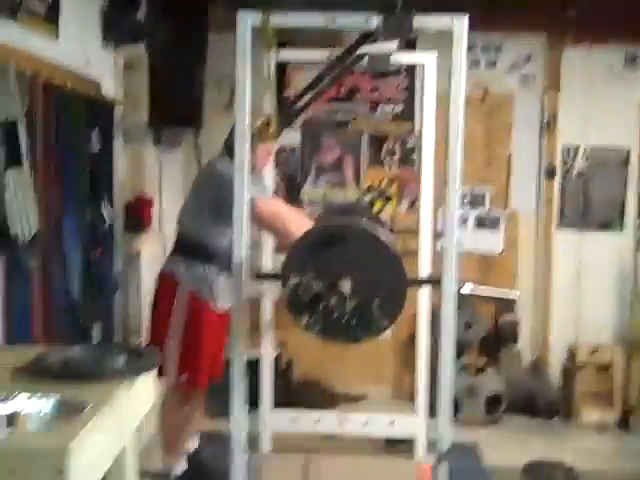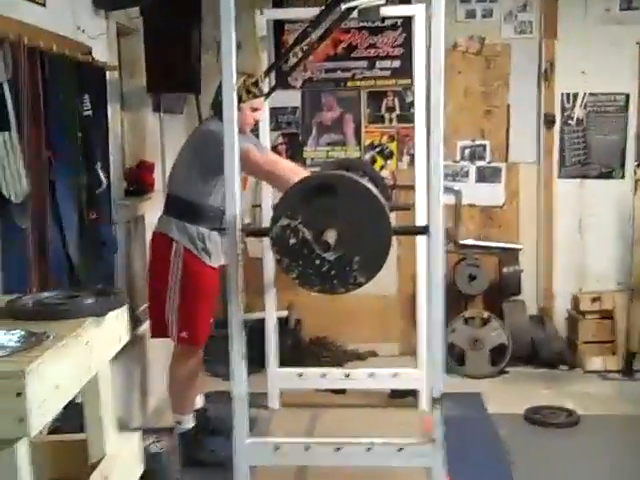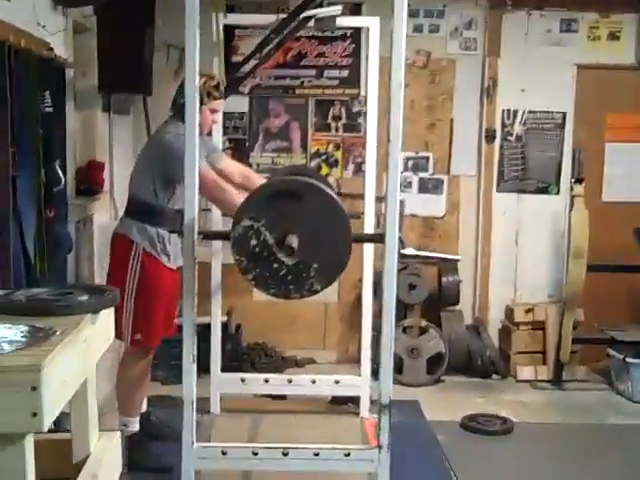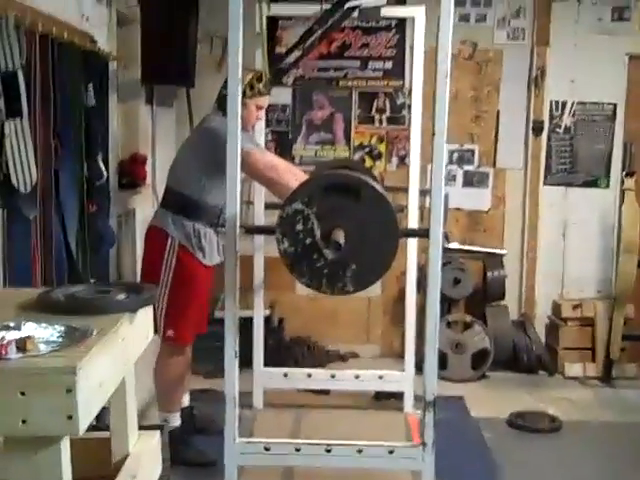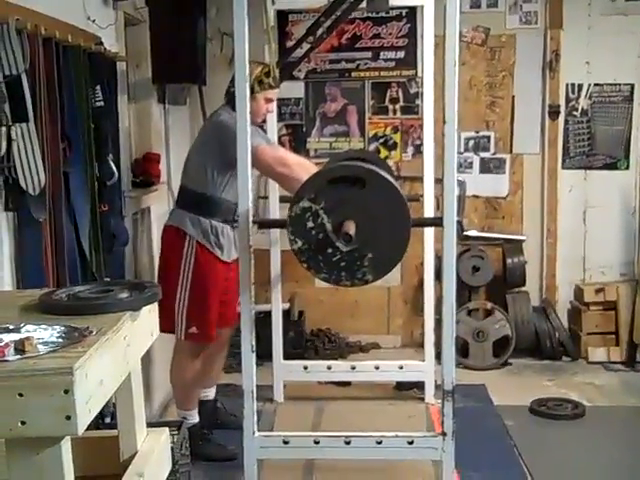
dt=1s
person 1, frame 1
left shoulder: (246, 178)
right shoulder: (224, 173)
left elbow: (285, 213)
right elbow: (274, 220)
left hip: (216, 290)
right hip: (190, 288)
left knee: (200, 381)
right knee: (182, 385)
person 1, frame 2
left shoulder: (237, 138)
right shoulder: (213, 135)
left elbow: (282, 164)
right elbow: (270, 170)
left hip: (206, 245)
right hip: (183, 245)
left knee: (197, 336)
right knee: (187, 342)
left ankle: (195, 412)
right ankle: (184, 434)
person 1, frame 3
left shoulder: (195, 140)
right shoulder: (172, 139)
left elbow: (238, 172)
right elbow: (215, 189)
left hip: (163, 247)
right hip: (141, 246)
left knee: (150, 341)
right knee: (137, 344)
left ankle: (140, 417)
right ankle: (128, 435)
person 1, frame 4
left shoulder: (234, 133)
right shoulder: (218, 130)
left elbow: (280, 165)
right elbow: (271, 175)
left hip: (198, 240)
right hip: (178, 240)
left knee: (186, 335)
right knee: (174, 339)
left ankle: (182, 411)
right ankle: (171, 433)
person 1, frame 5
left shoulder: (246, 129)
right shoulder: (226, 125)
left elbow: (293, 159)
right elbow: (281, 169)
left hip: (219, 238)
right hip: (195, 238)
left knee: (222, 328)
right knee: (193, 337)
left ankle: (207, 405)
right ankle: (190, 429)
